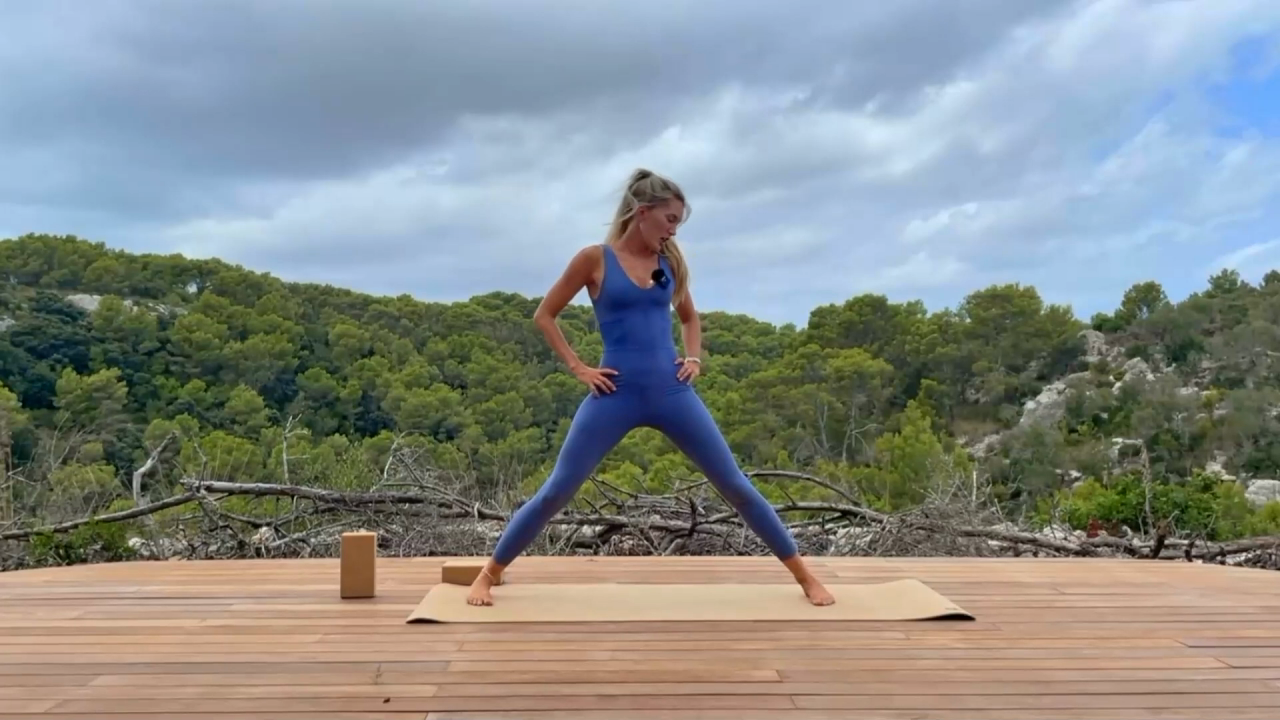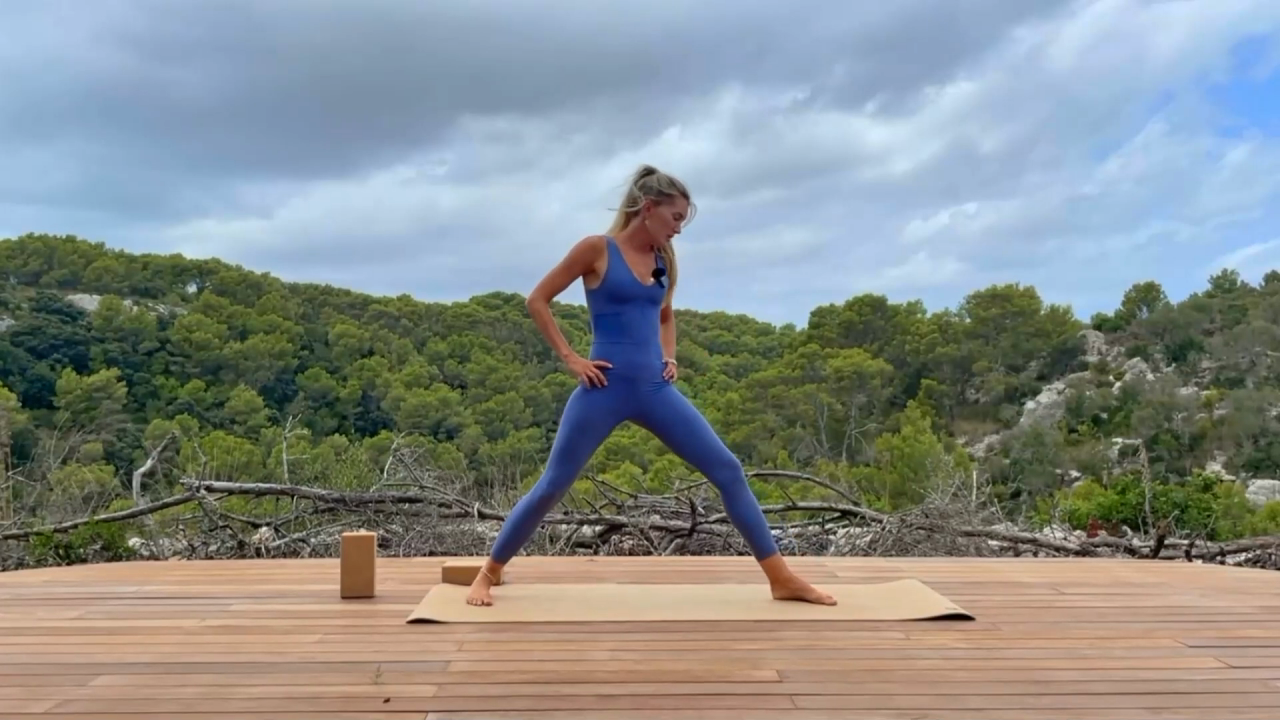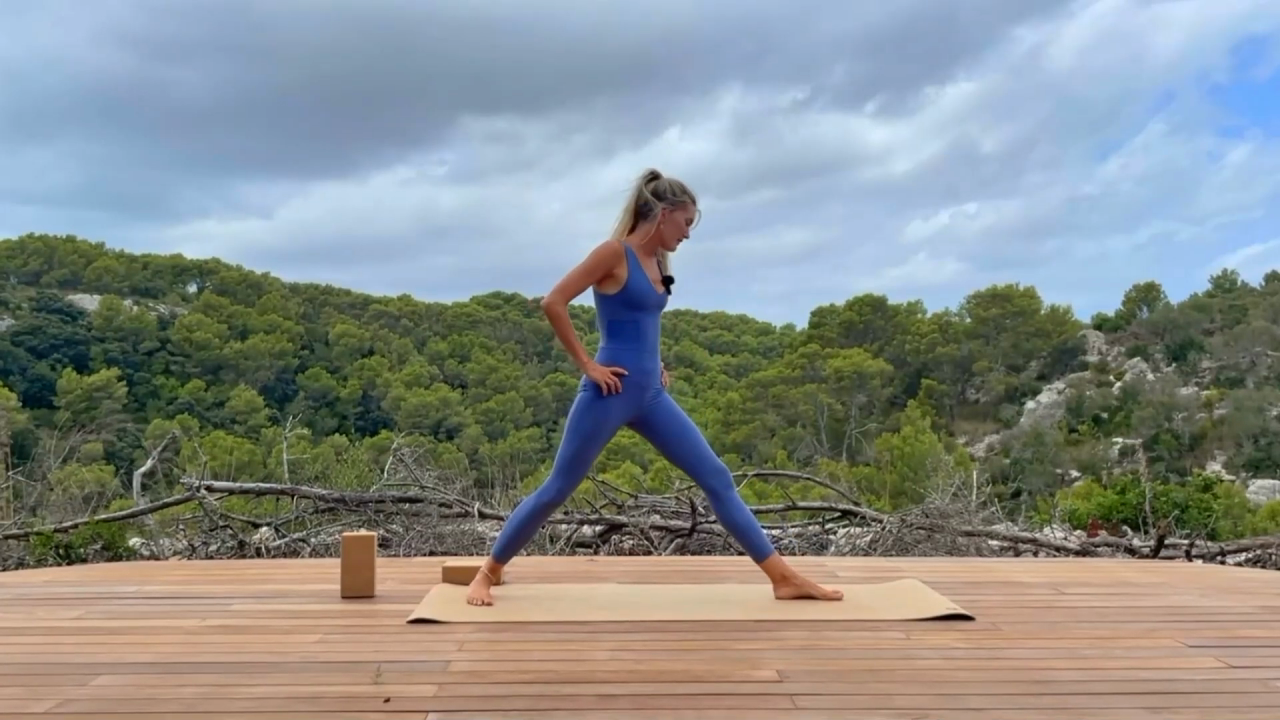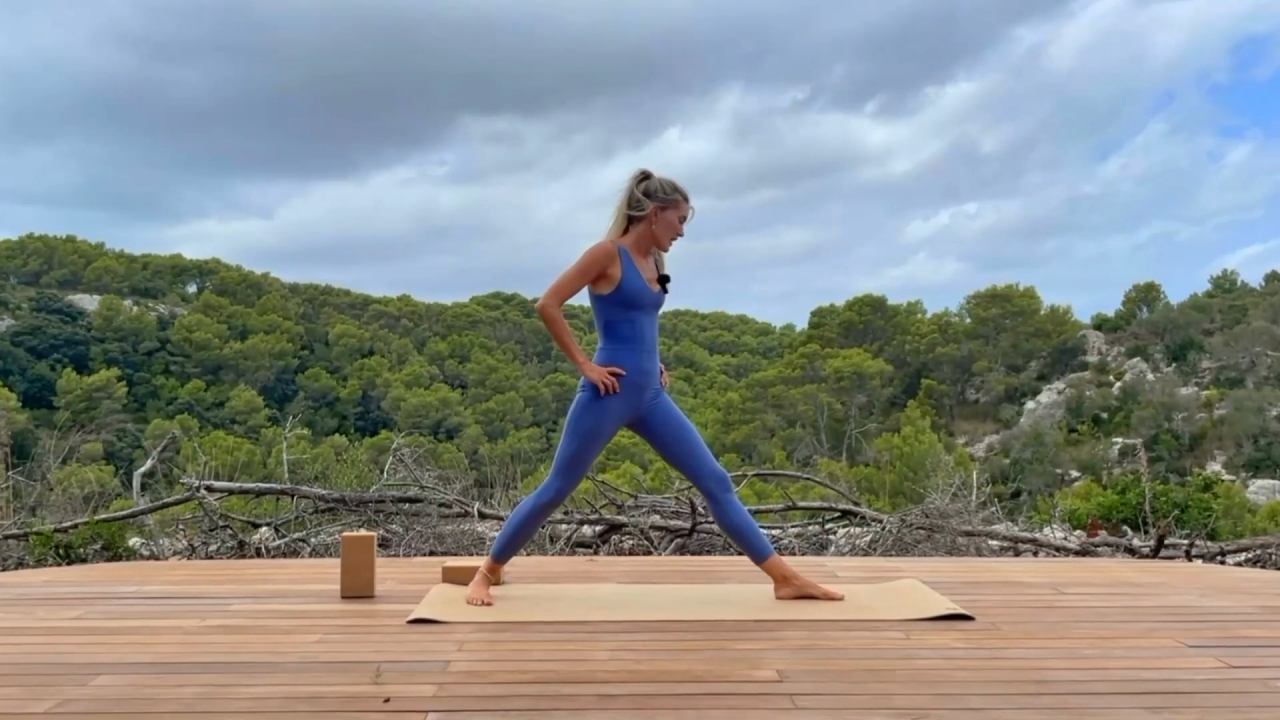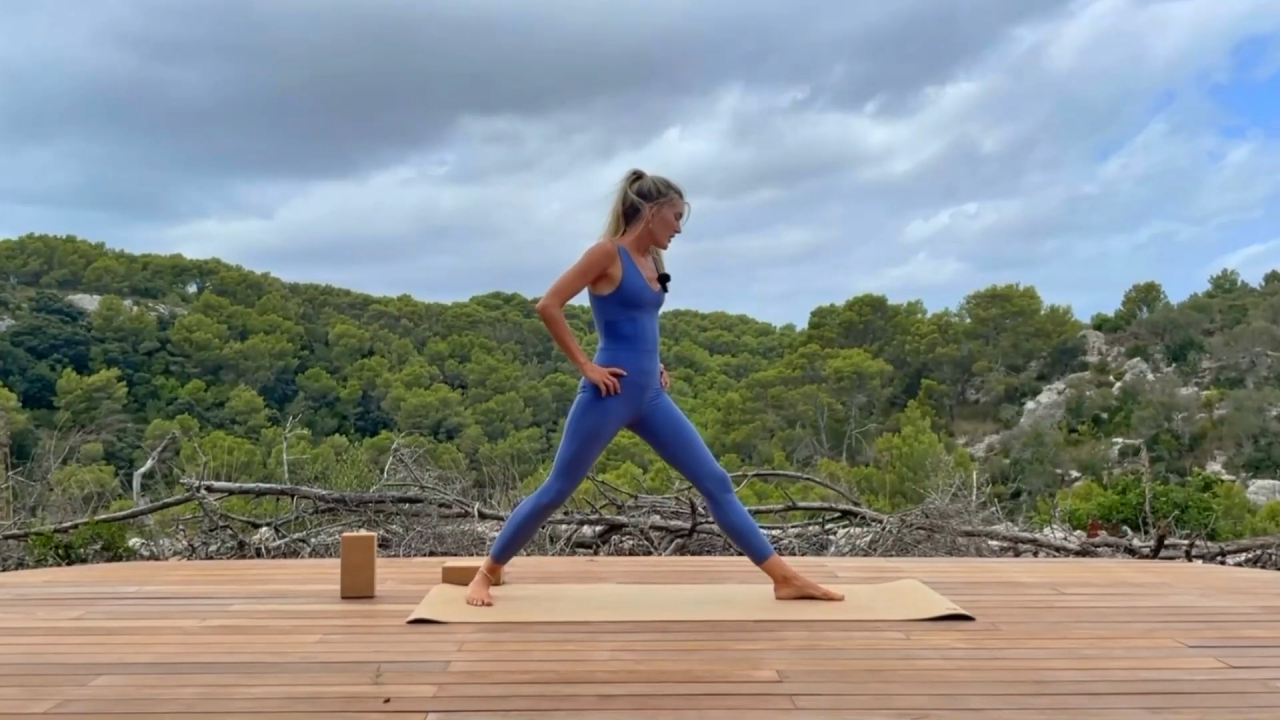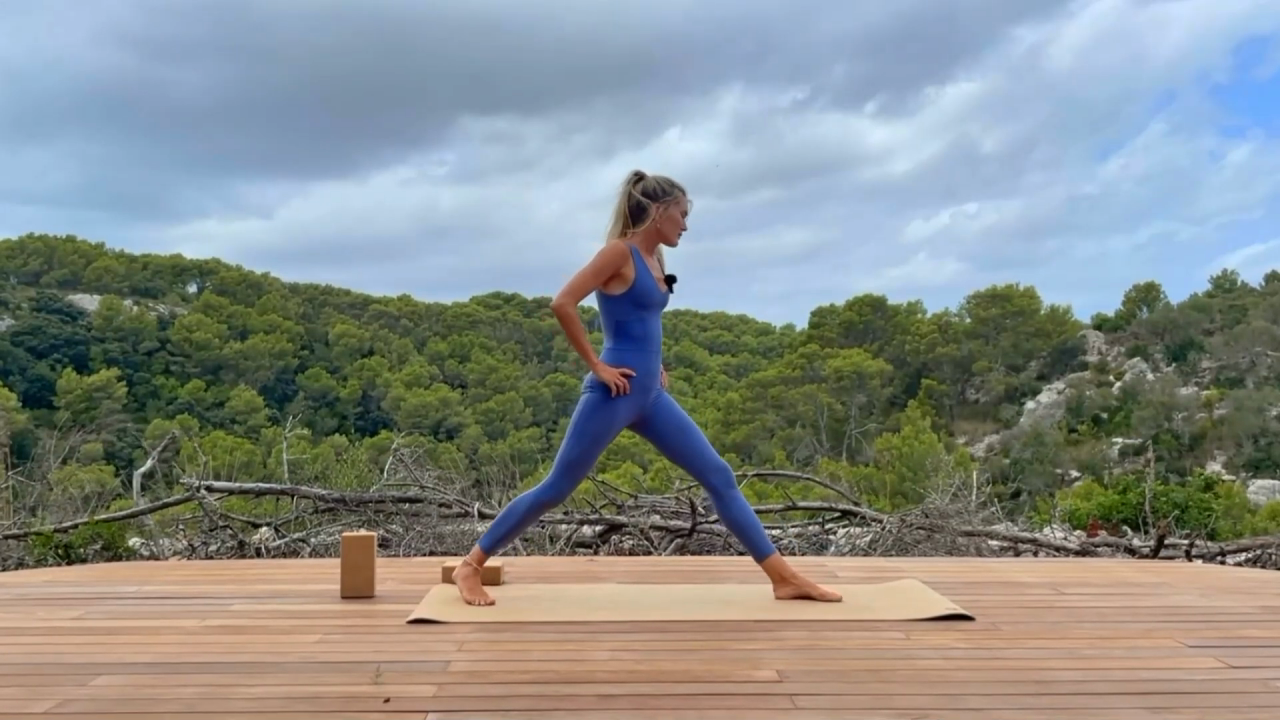
dt=0.5s
person 1, frame 1
left shoulder: (670, 261)
right shoulder: (595, 258)
left elbow: (689, 317)
right elbow: (544, 315)
left wrist: (693, 358)
right wrist: (578, 368)
left hip: (672, 391)
right hip: (615, 394)
left knee: (736, 486)
right knee: (556, 492)
left ankle: (803, 576)
right ankle: (488, 574)
person 1, frame 2
left shoulder: (663, 259)
right shoulder: (596, 248)
right elbow: (537, 300)
left wrist: (669, 358)
right wrist: (570, 358)
left hip: (655, 388)
right hip: (603, 387)
left knee: (727, 469)
right knee: (552, 487)
left ankle: (782, 579)
right ankle: (487, 574)
person 1, frame 3
left shoulder: (657, 261)
right shoulder: (614, 252)
right elbow: (553, 303)
right wrist: (586, 364)
left hip: (651, 394)
right hip: (611, 392)
left knee: (717, 478)
right knee: (557, 489)
left ankle: (784, 578)
right ankle: (487, 574)
person 1, frame 4
left shoulder: (654, 262)
right shoulder: (608, 252)
right elbow: (547, 305)
right wrist: (583, 364)
left hip: (651, 394)
right hip: (608, 393)
left knee: (715, 481)
right knee: (555, 490)
left ankle: (785, 578)
right ankle: (485, 574)
person 1, frame 5
left shoulder: (651, 260)
right shoulder: (608, 252)
right elbow: (548, 305)
right wrist: (585, 365)
left hip: (650, 395)
right hip: (609, 394)
left knee: (716, 482)
right knee: (556, 490)
left ankle: (785, 578)
right ankle: (484, 575)
person 1, frame 6
left shoulder: (654, 259)
right shoulder: (619, 251)
right elbow: (562, 304)
right wrist: (596, 365)
left hip: (650, 394)
right hip: (613, 392)
left knee: (719, 476)
right knee: (557, 488)
left ankle: (784, 577)
right ankle: (471, 566)
